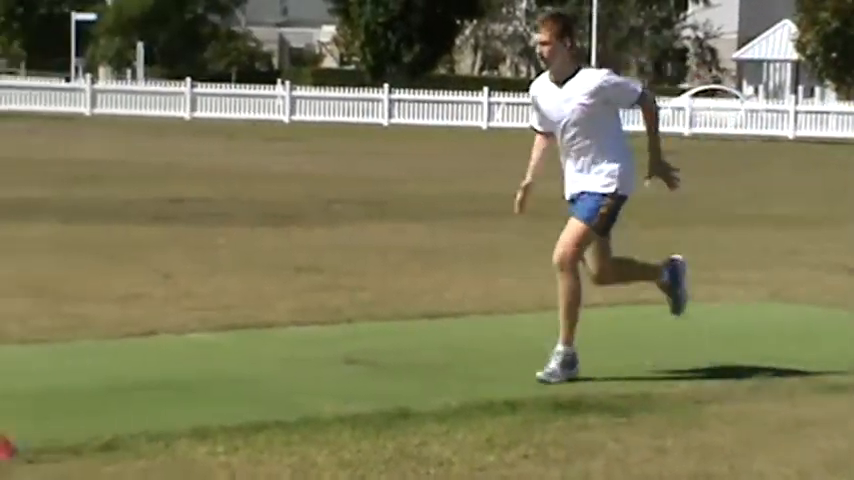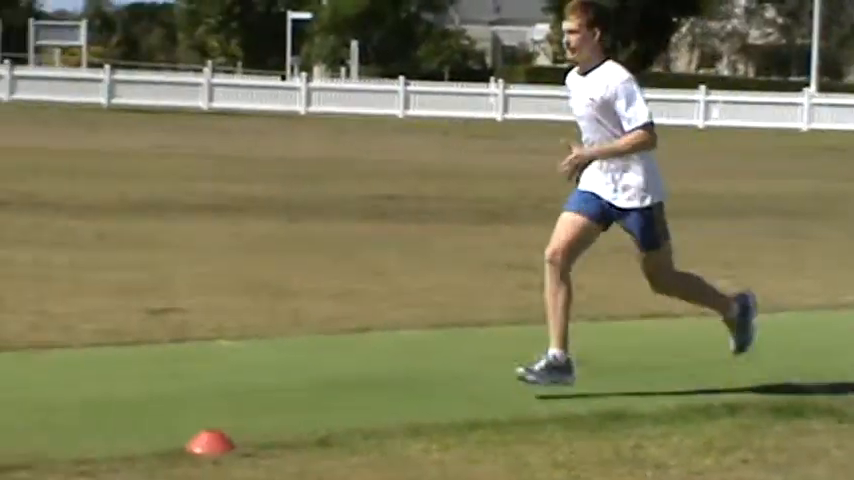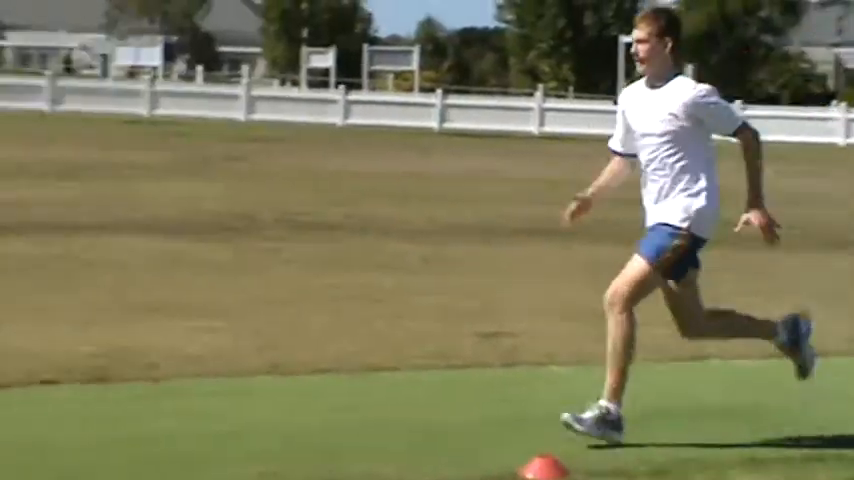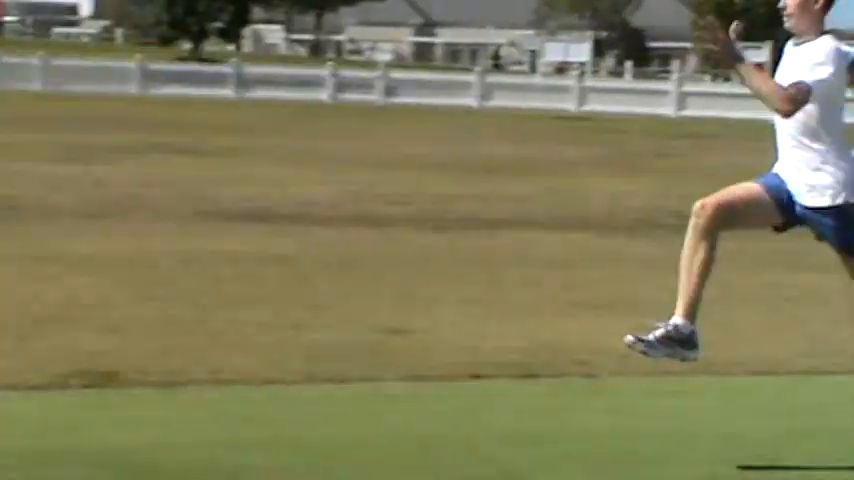
dt=0.3s
person 1, frame 1
left shoulder: (598, 82)
right shoulder: (538, 89)
left elbow: (646, 100)
left wrist: (655, 157)
right wrist: (528, 180)
left hip: (607, 182)
right hip: (578, 185)
left knee: (564, 259)
right knee: (600, 273)
left ankle: (566, 353)
right ankle: (667, 273)
person 1, frame 2
left shoulder: (615, 80)
right shoulder: (574, 80)
left elbow: (648, 138)
left wrist: (589, 153)
left hip: (633, 191)
right hip: (595, 186)
left knee: (661, 279)
right knee: (555, 256)
left ankle: (735, 307)
right ankle: (558, 360)
person 1, frame 3
left shoulder: (694, 95)
right shoulder: (630, 97)
left elbow: (748, 136)
right elbow: (623, 157)
left wrist: (755, 204)
right wrist: (590, 196)
left hip: (685, 218)
right hip: (662, 218)
left knee: (617, 300)
right knee: (692, 325)
left ankle: (610, 413)
right ankle: (785, 331)
person 1, frame 4
right shoulder: (798, 49)
left elbow: (785, 105)
left wrist: (736, 63)
right hip: (788, 179)
right knee: (706, 212)
right ankle: (681, 329)
